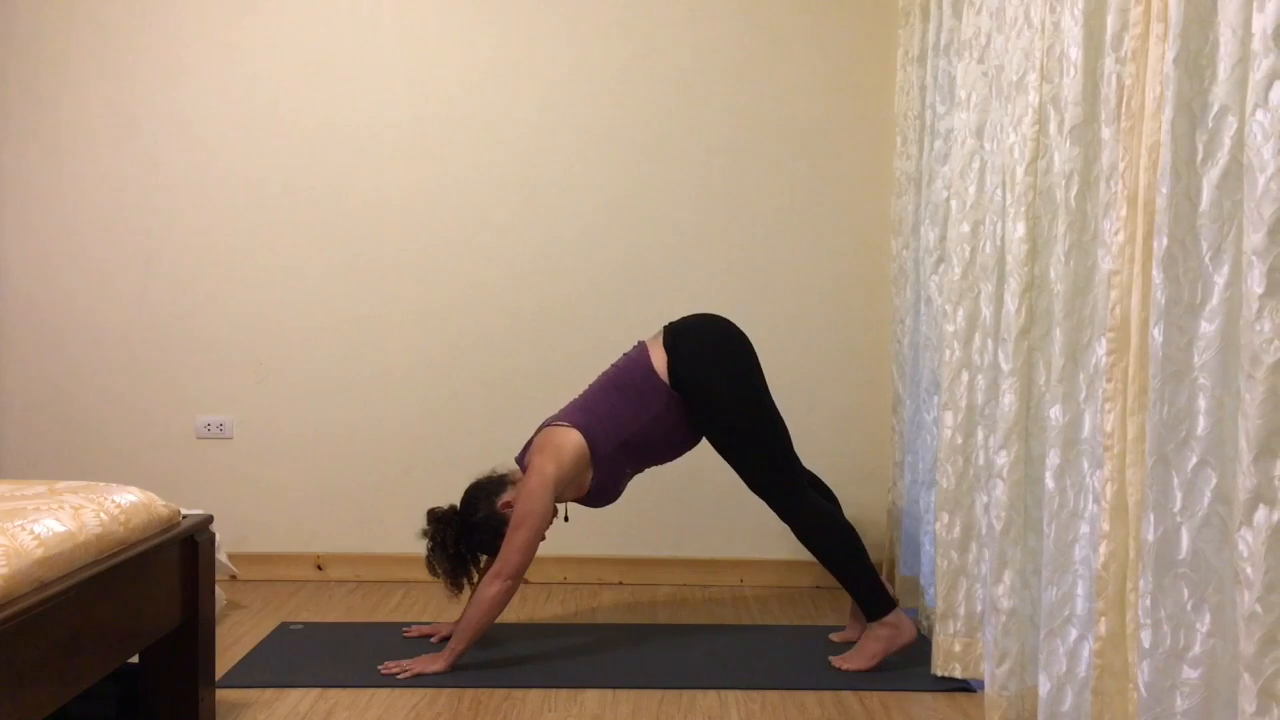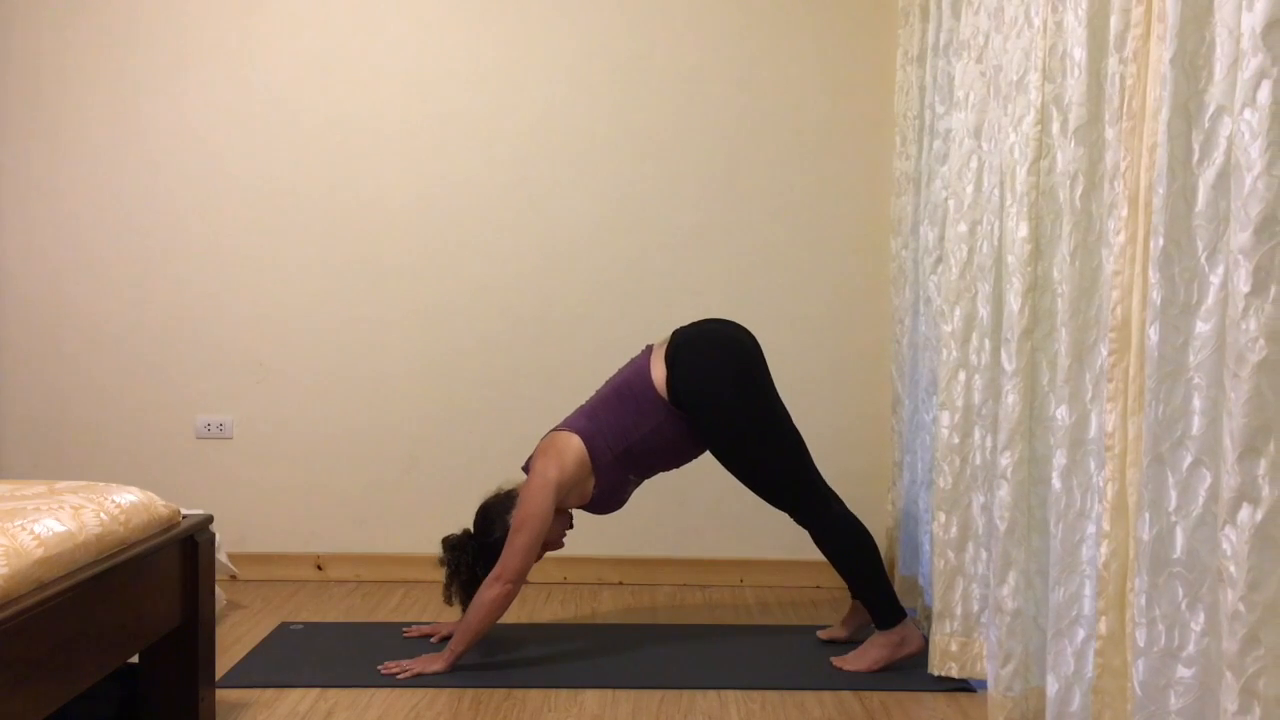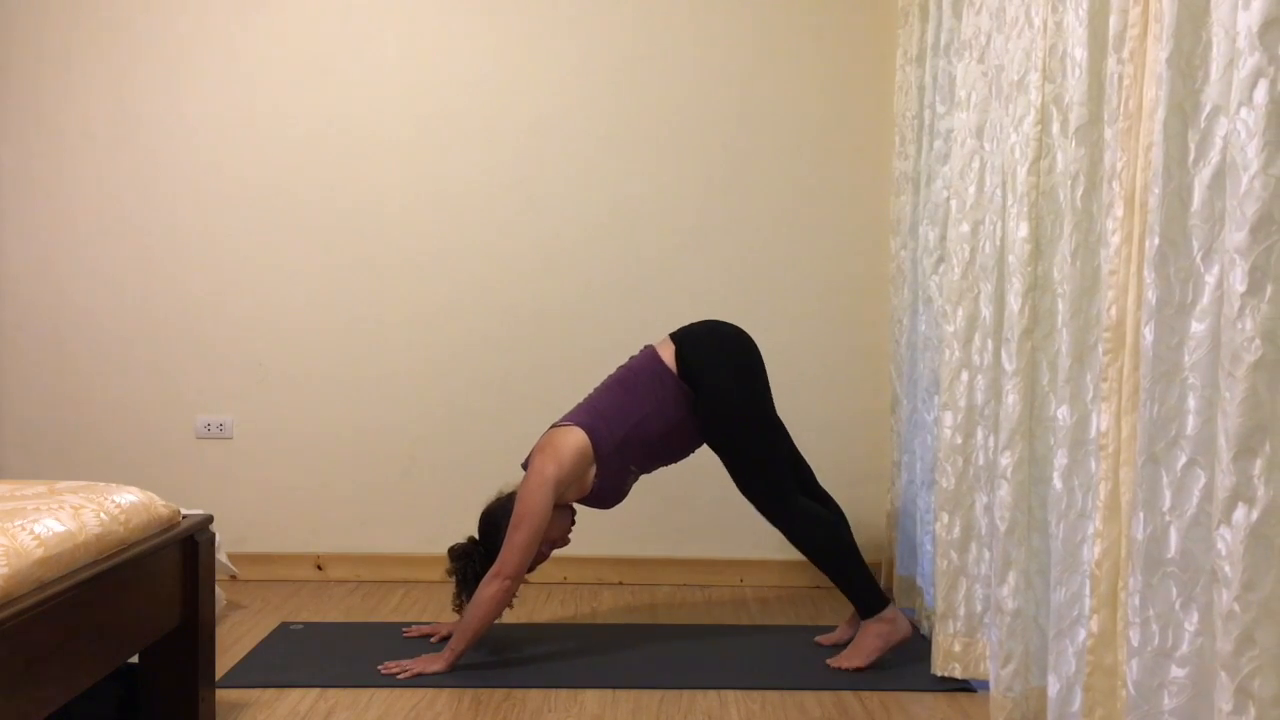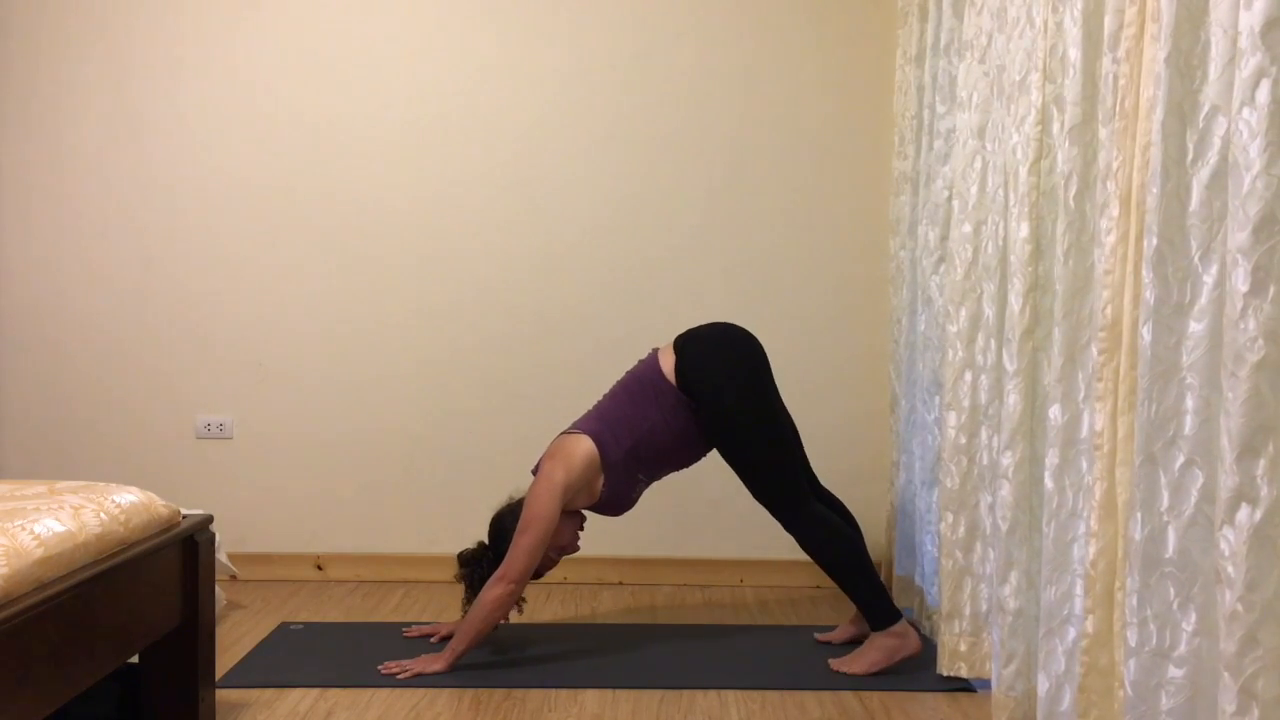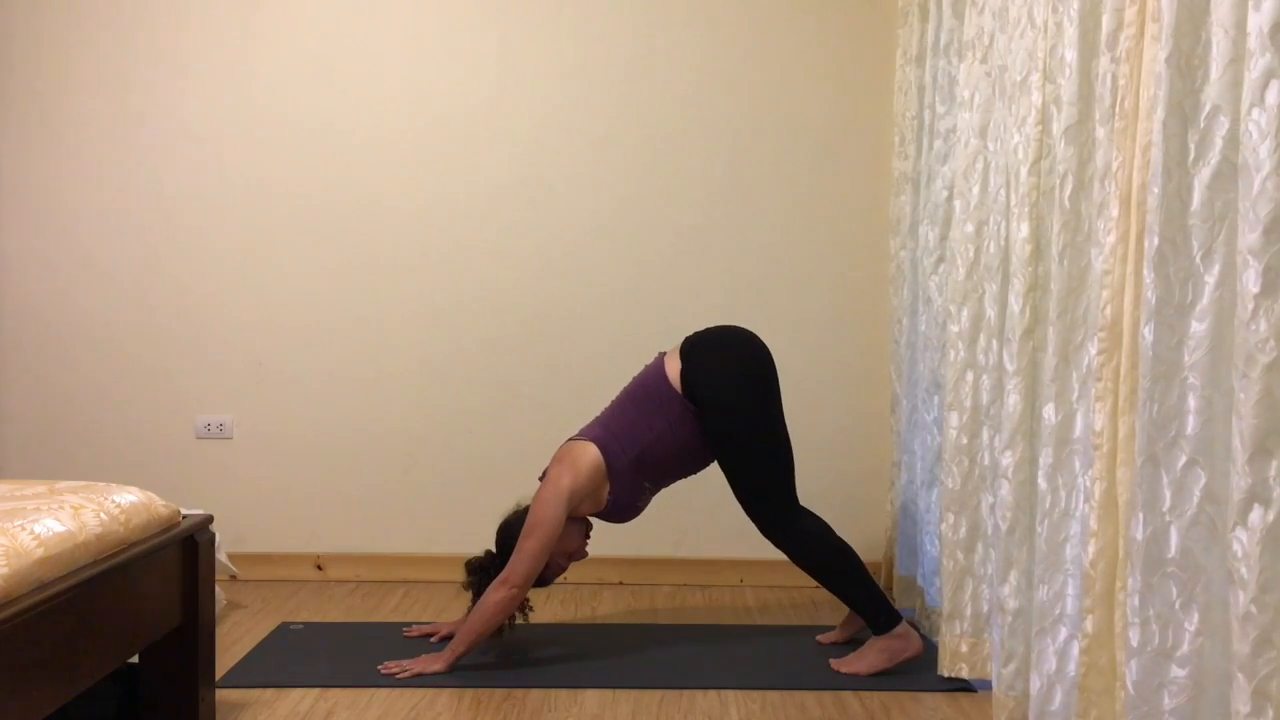
dt=0.7s
person 1, frame 1
left shoulder: (546, 471)
right shoulder: (540, 469)
left elbow: (504, 576)
right elbow: (502, 572)
left wrist: (447, 657)
right wrist: (463, 623)
left hip: (702, 360)
right hip: (697, 361)
left knee: (788, 491)
right knee: (788, 479)
left ankle: (888, 620)
right ankle: (866, 605)
person 1, frame 2
left shoulder: (549, 477)
right shoulder: (555, 474)
left elbow: (504, 580)
right elbow: (504, 578)
left wrist: (446, 657)
right wrist: (463, 625)
left hip: (706, 373)
right hip: (709, 358)
left knee: (805, 500)
right knee: (801, 489)
left ankle: (895, 628)
right ankle: (866, 604)
person 1, frame 3
left shoulder: (550, 472)
right shoulder: (554, 478)
left elbow: (504, 576)
right elbow: (503, 574)
left wrist: (447, 656)
right wrist: (463, 624)
left hip: (712, 361)
right hip: (704, 370)
left knee: (778, 498)
right knee: (793, 485)
left ankle: (882, 616)
right ankle: (864, 610)
person 1, frame 4
left shoulder: (558, 480)
right shoulder: (567, 482)
left elbow: (508, 580)
right elbow: (508, 581)
left wrist: (447, 657)
right wrist: (466, 624)
left hip: (714, 367)
right hip: (713, 369)
left knee: (793, 506)
right knee: (800, 493)
left ankle: (893, 629)
right ankle: (869, 612)
person 1, frame 5
left shoulder: (567, 486)
right shoulder: (577, 491)
left elbow: (511, 584)
right elbow: (508, 582)
left wrist: (446, 658)
right wrist: (466, 622)
left hip: (720, 370)
right hip: (715, 371)
left knee: (778, 516)
right knee: (775, 513)
left ankle: (893, 631)
right ankle: (865, 610)
